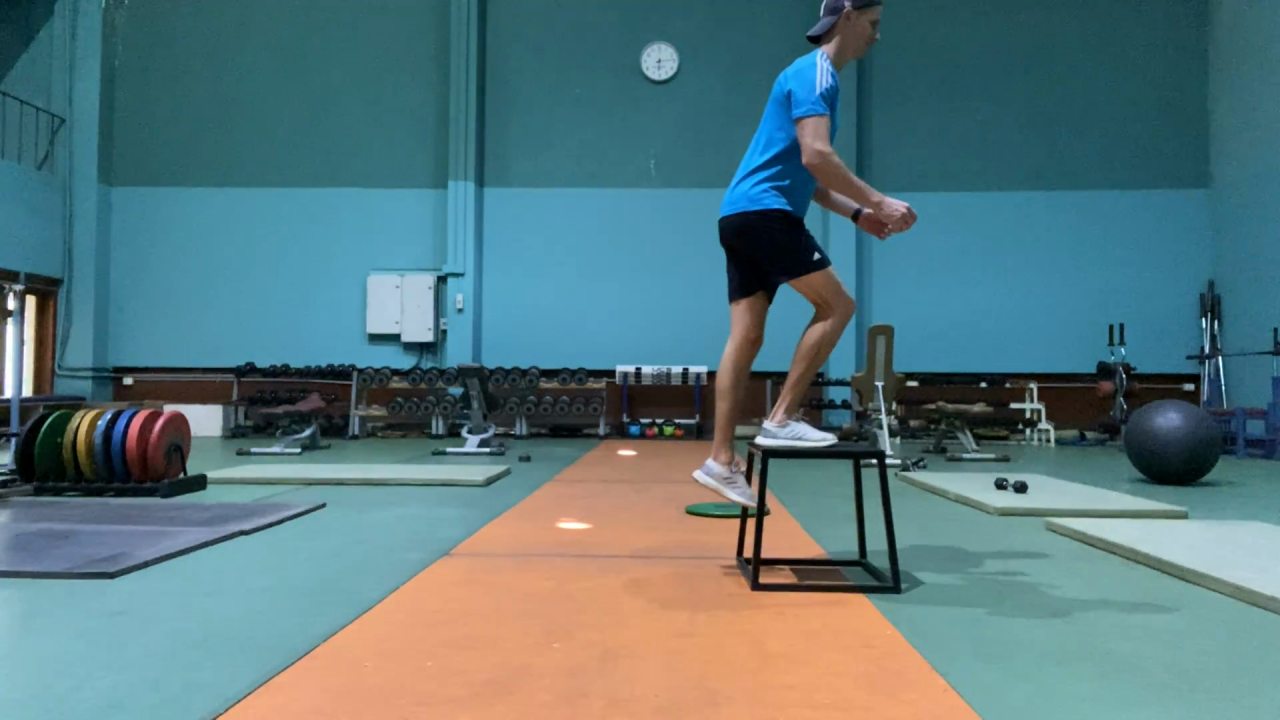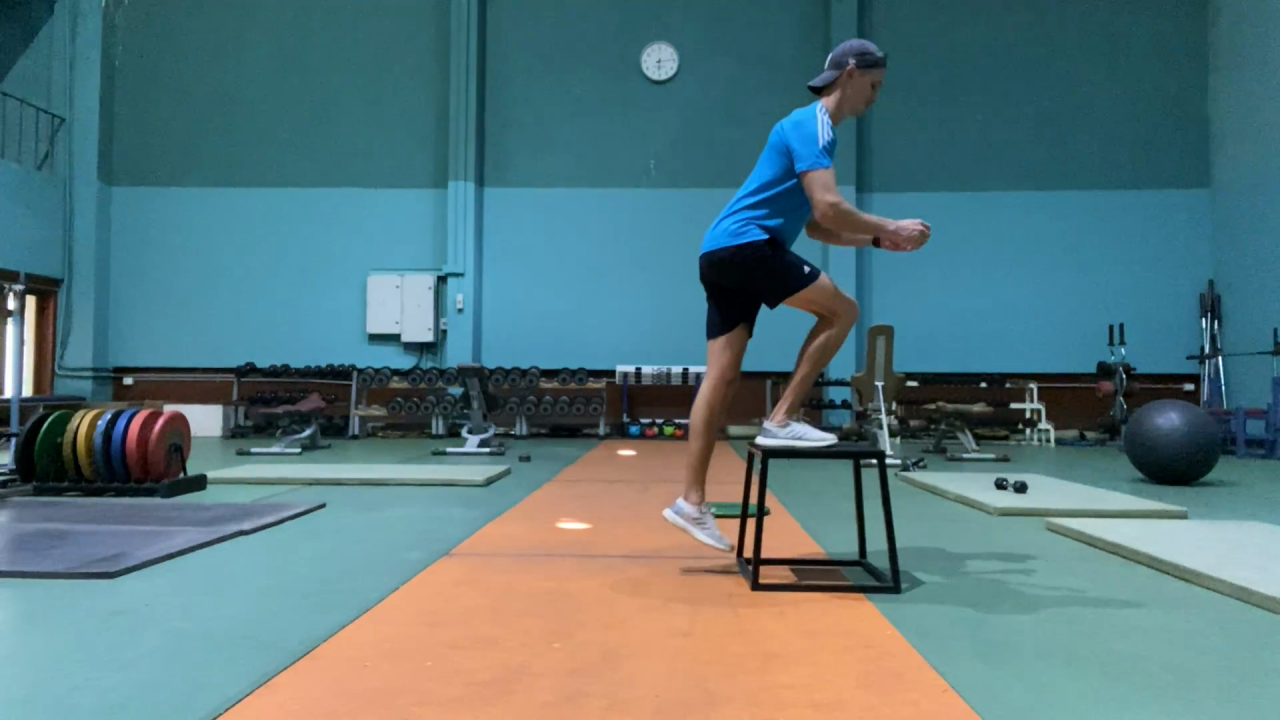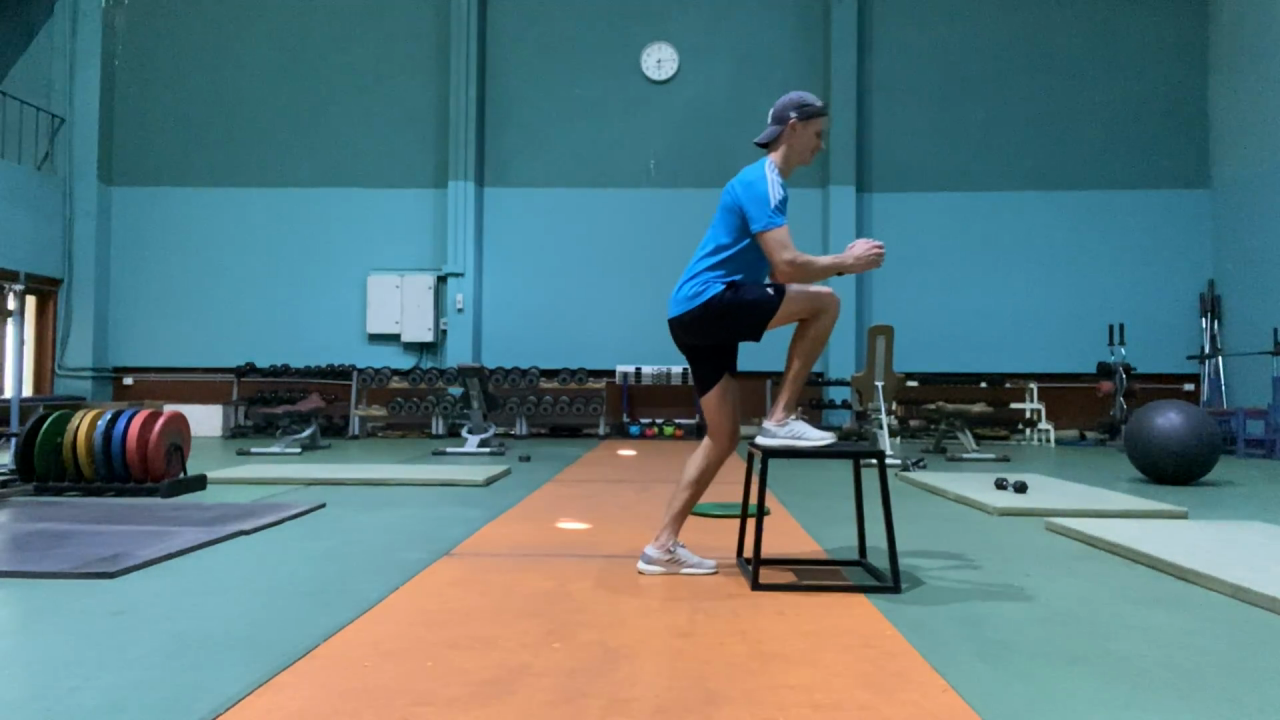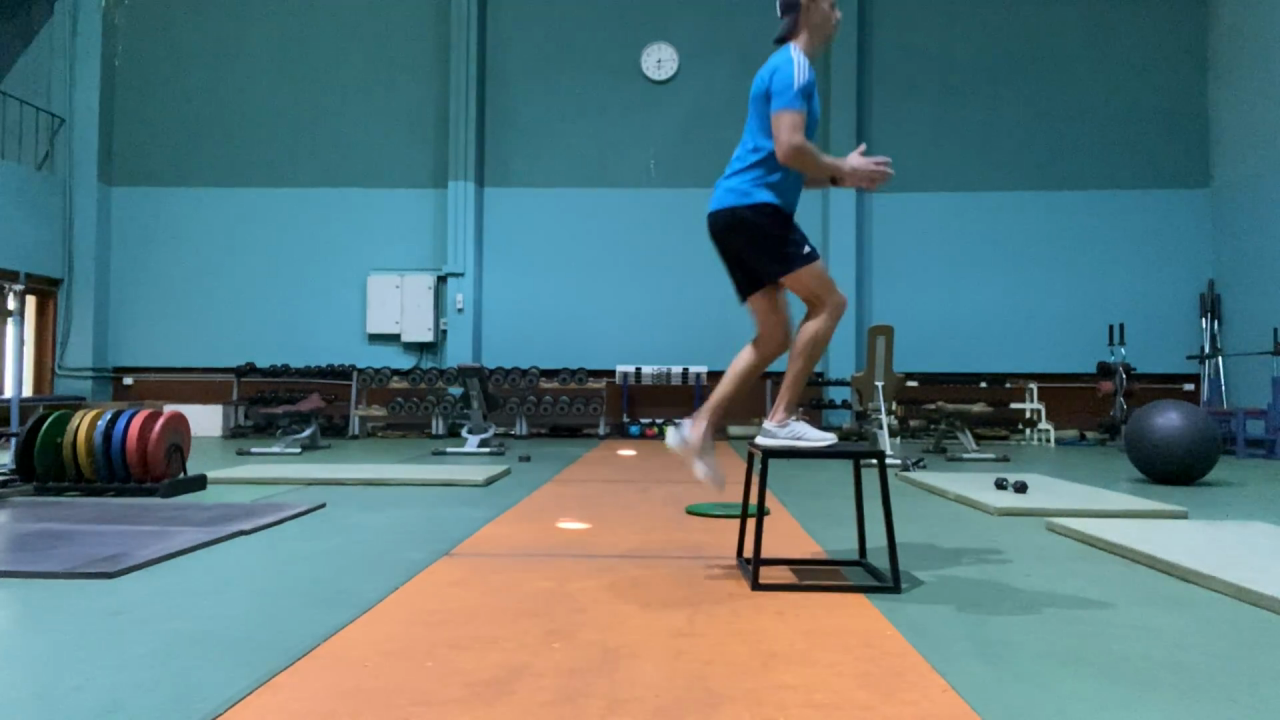
dt=0.7s
person 1, frame 1
left shoulder: (815, 76)
right shoulder: (814, 72)
left elbow: (805, 175)
right elbow: (814, 156)
left wrist: (857, 213)
right wrist: (878, 201)
left hip: (741, 216)
right hip: (761, 212)
left knee: (746, 338)
right knee: (836, 305)
left ankle: (721, 461)
right ankle: (781, 419)
person 1, frame 2
left shoulder: (811, 127)
right shoulder: (811, 124)
left elbow: (816, 225)
right elbow: (829, 208)
left wrist: (878, 240)
right wrist: (890, 227)
left hip: (723, 253)
right hip: (743, 245)
left knee: (722, 378)
right knee: (841, 310)
left ankle: (691, 501)
right ankle: (781, 421)
person 1, frame 3
left shoulder: (763, 182)
right shoulder: (762, 182)
left elbow: (777, 272)
right elbow: (788, 266)
left wrist: (840, 261)
right wrist: (846, 262)
left hip: (697, 314)
right hip: (707, 304)
left knee: (722, 436)
right knee: (825, 302)
left ankle: (662, 545)
right ankle: (780, 420)
person 1, frame 4
left shoulder: (789, 67)
right shoulder: (793, 66)
right elbow: (789, 150)
left wrist: (840, 175)
right wrist: (844, 169)
left hip: (734, 213)
right hip: (752, 209)
left knee: (774, 335)
right knee: (829, 304)
left ankle: (699, 429)
right ankle: (780, 421)
